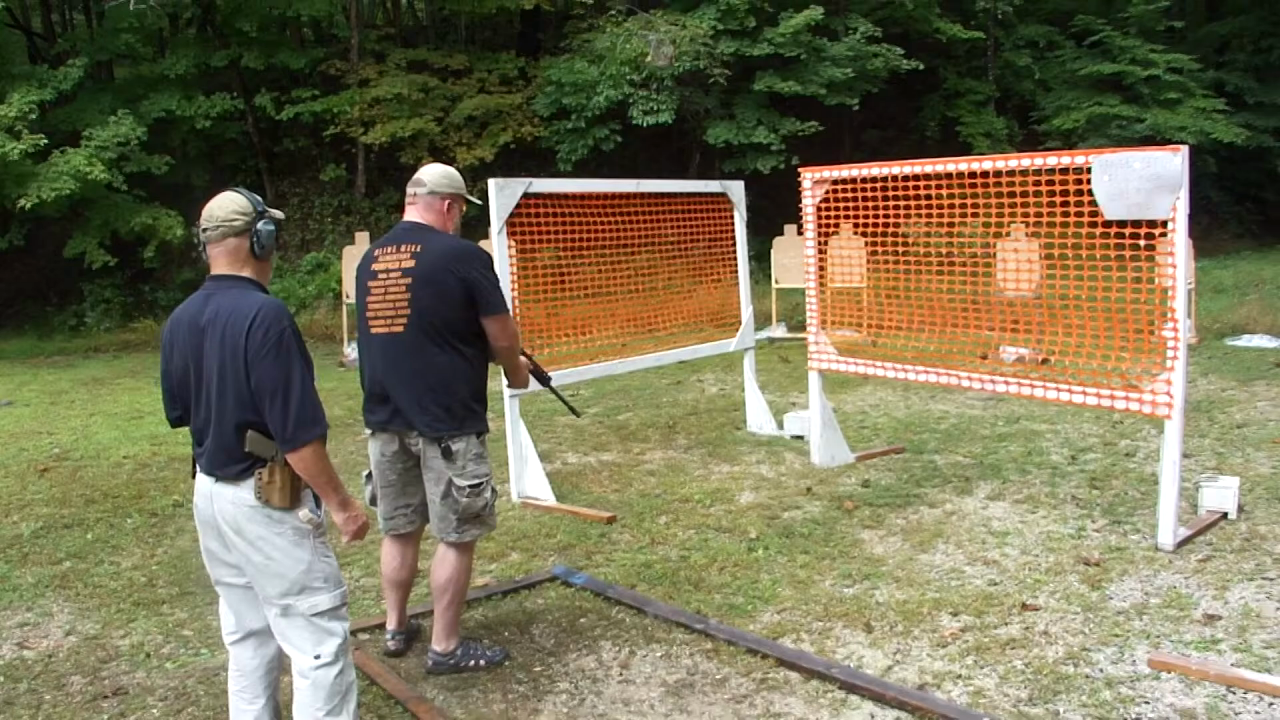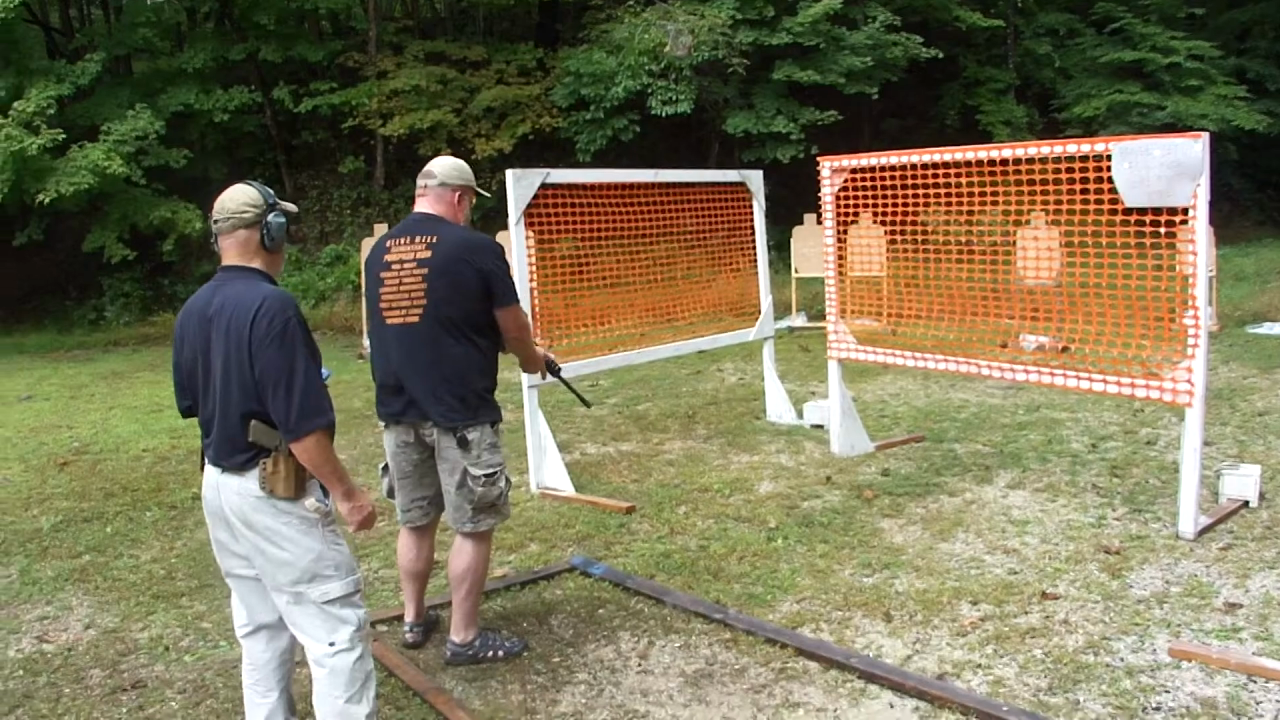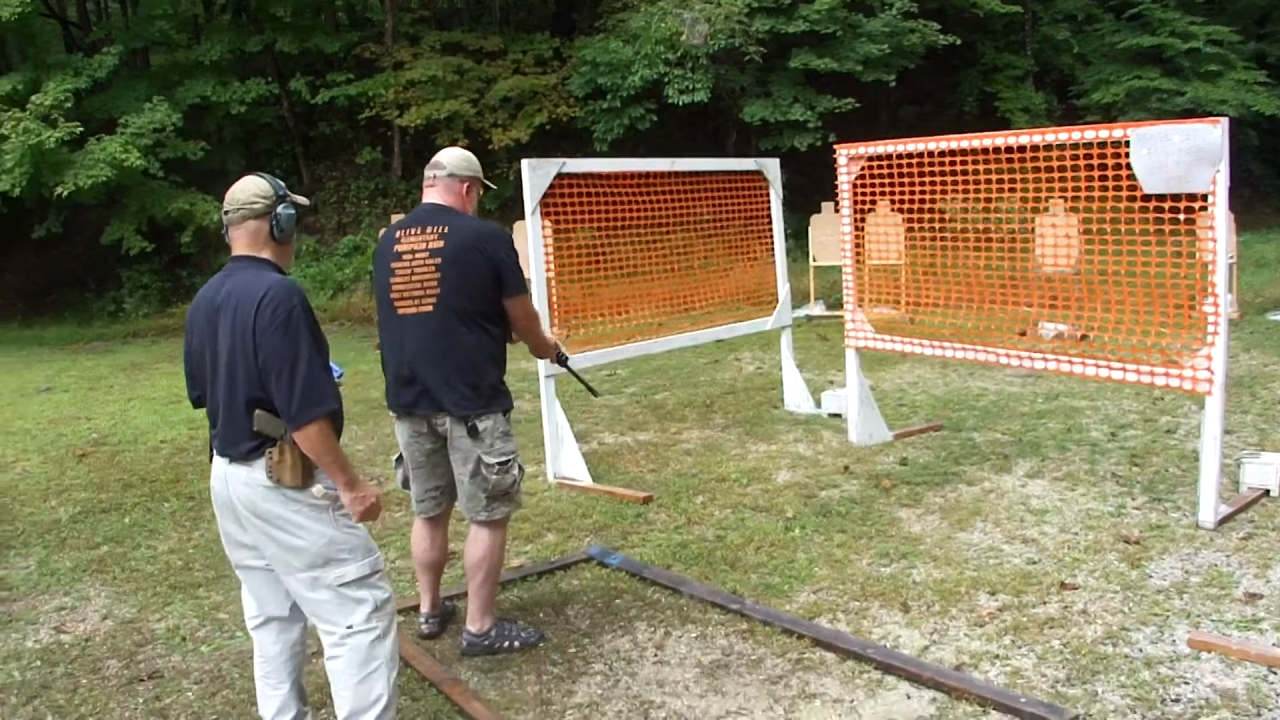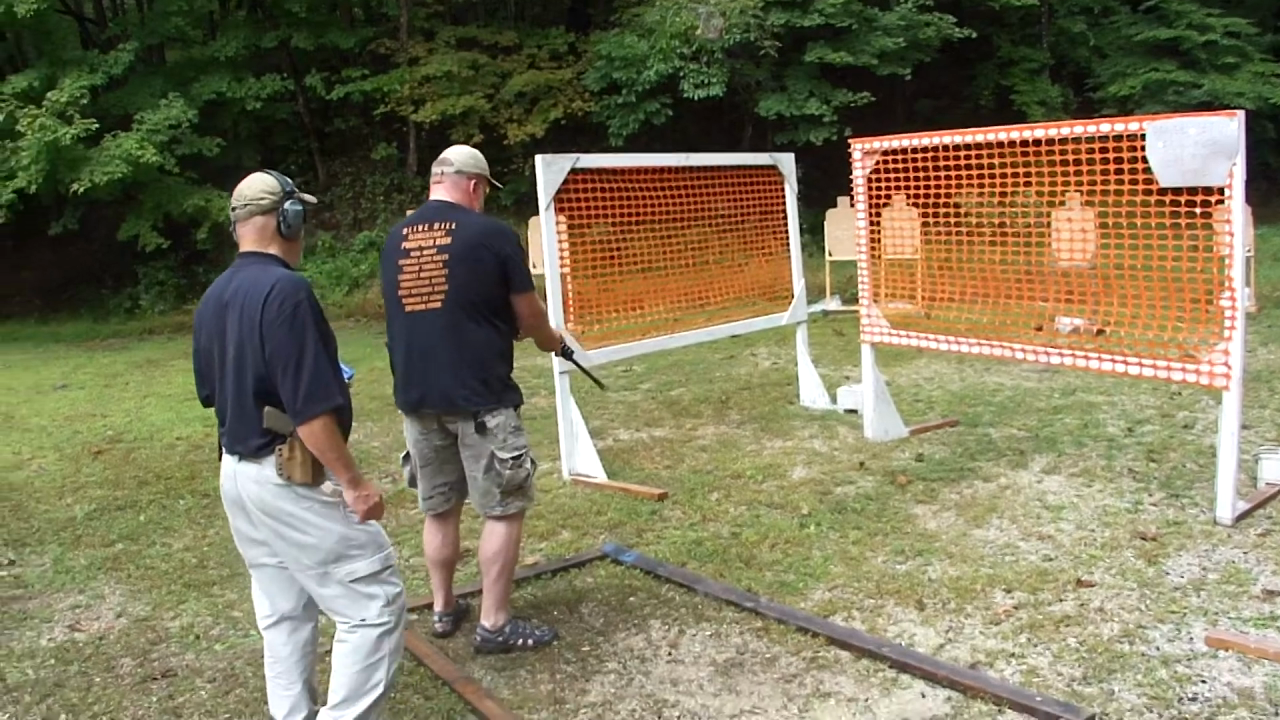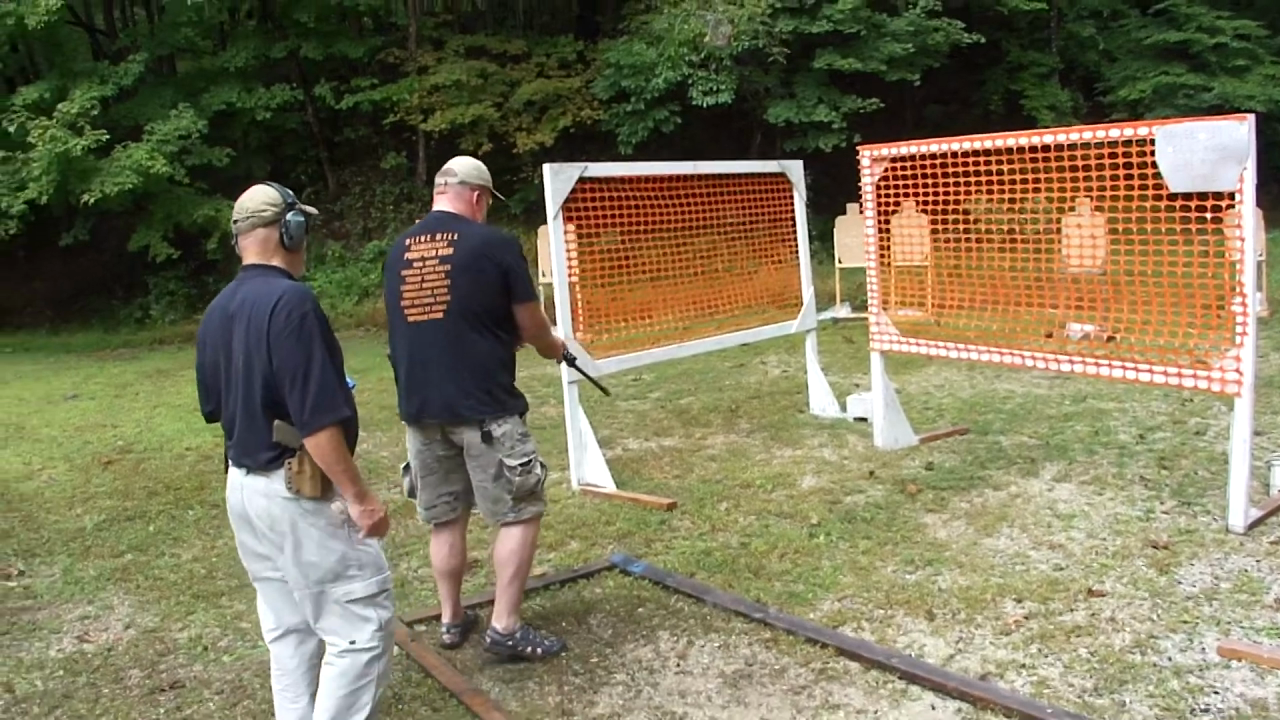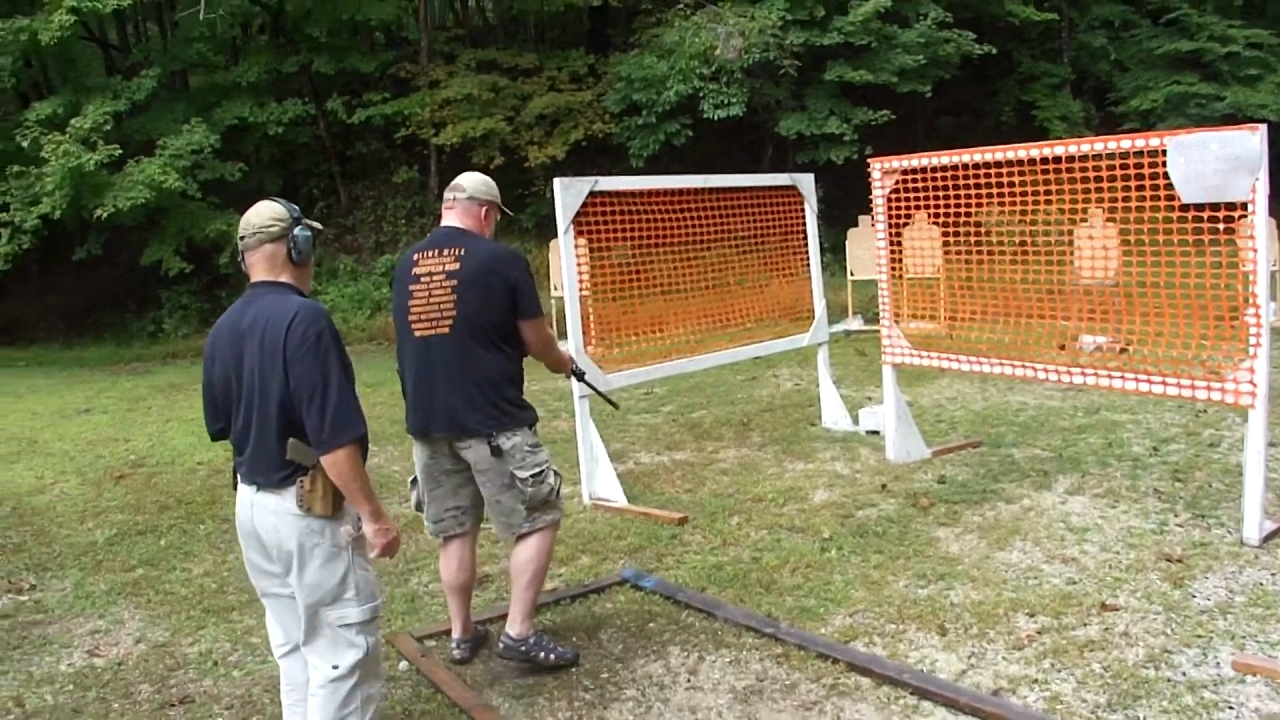
dt=0.1s
person 1, frame 1
left shoulder: (180, 320)
right shoulder: (264, 315)
left elbow: (179, 413)
right elbow: (297, 434)
right wrist: (341, 503)
left hip: (210, 494)
right hip: (268, 500)
left knee: (248, 632)
right knee: (321, 638)
person 1, frame 2
left shoulder: (191, 312)
right shoulder: (271, 306)
right elbow: (303, 423)
right wrist: (346, 492)
left hip: (219, 485)
right hip: (277, 491)
left knee: (259, 625)
right knee: (333, 624)
person 1, frame 3
left shoulder: (203, 301)
right shoulder: (278, 294)
right elbow: (304, 412)
right wrist: (349, 483)
left hip: (229, 476)
right hip: (283, 481)
left knee: (271, 616)
right knee: (362, 605)
person 1, frame 4
left shoulder: (212, 298)
right shoulder: (285, 289)
right elbow: (310, 408)
right wrist: (353, 482)
left hip: (238, 473)
right hip: (293, 478)
left knee: (281, 615)
right knee: (373, 600)
person 1, frame 5
left shoulder: (215, 313)
right shoulder: (289, 301)
left elbow: (215, 408)
right elbow: (318, 421)
right wrist: (358, 496)
left hip: (242, 487)
right hip: (300, 490)
left knee: (287, 627)
right knee: (361, 623)
person 1, frame 6
left shoulder: (222, 329)
right shoulder: (304, 318)
left elbow: (219, 426)
right elbow: (333, 437)
right wrist: (372, 513)
left hip: (252, 503)
right hip: (309, 508)
left knee: (295, 642)
right knee: (346, 651)
person 2, frame 1
left shoulder: (371, 258)
right shoulder: (464, 256)
right elbow: (503, 339)
right wrist: (517, 371)
left hip: (385, 419)
right hip: (448, 422)
left knee: (398, 530)
right knee: (457, 536)
left ankle: (395, 628)
right ankle: (446, 646)
person 2, frame 2
left shoulder: (380, 250)
right shoulder: (477, 248)
right elbow: (514, 330)
right wrist: (532, 358)
left hip: (398, 411)
right hip: (462, 412)
left knee: (415, 521)
right knee: (473, 526)
left ankle: (413, 620)
right ankle: (464, 637)
person 2, frame 3
left shoulder: (388, 242)
right shoulder: (486, 237)
right elbow: (521, 317)
right wrist: (541, 344)
left hip: (409, 400)
right hip: (474, 402)
left knee: (429, 511)
right knee: (489, 516)
left ankle: (430, 611)
right ankle: (480, 627)
person 2, frame 4
left shoulder: (394, 239)
right shoulder: (493, 233)
right elbow: (528, 313)
right wrist: (548, 339)
left hip: (418, 397)
right hip: (483, 398)
left knee: (438, 508)
right knee: (503, 511)
left ankle: (443, 609)
right ankle: (494, 624)
person 2, frame 5
left shoulder: (398, 250)
right shoulder: (495, 244)
right elbow: (529, 322)
right wrist: (551, 346)
left hip: (421, 408)
right hip: (486, 408)
left knee: (445, 518)
right knee: (520, 512)
left ankle: (451, 619)
right ankle: (505, 626)
person 2, frame 6
left shoulder: (405, 265)
right shoulder: (502, 260)
right elbow: (535, 338)
right wrist: (559, 362)
left hip: (429, 422)
right hip: (495, 422)
left knee: (454, 532)
right knee: (537, 521)
left ankle: (462, 634)
right ankle: (519, 632)
